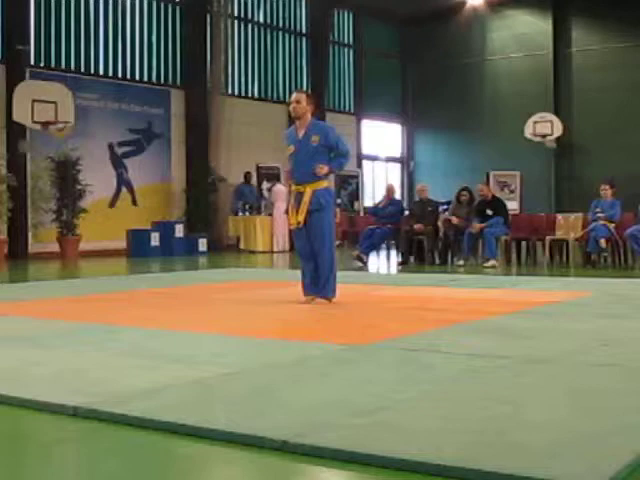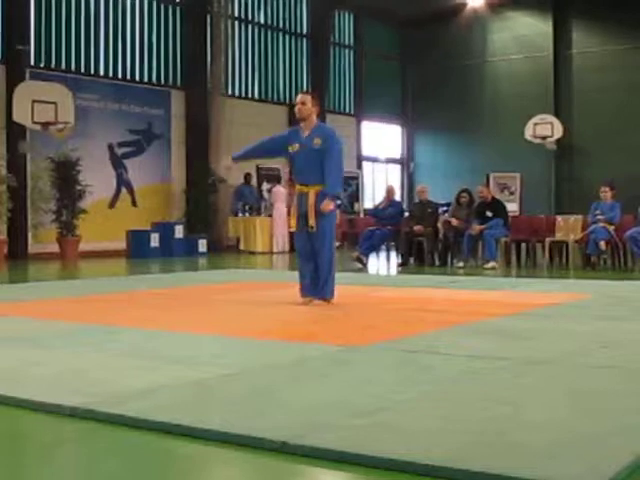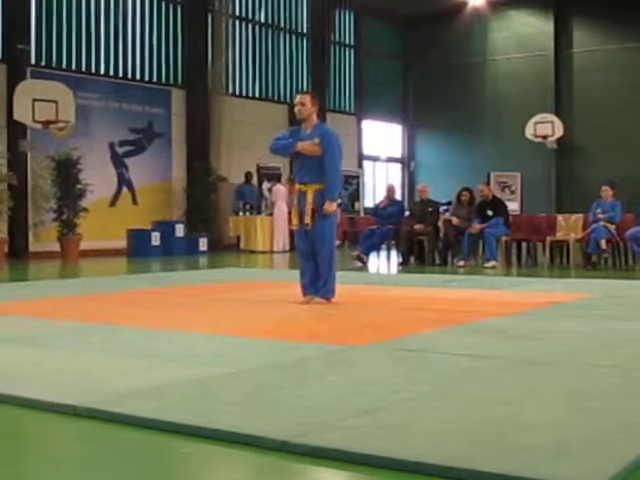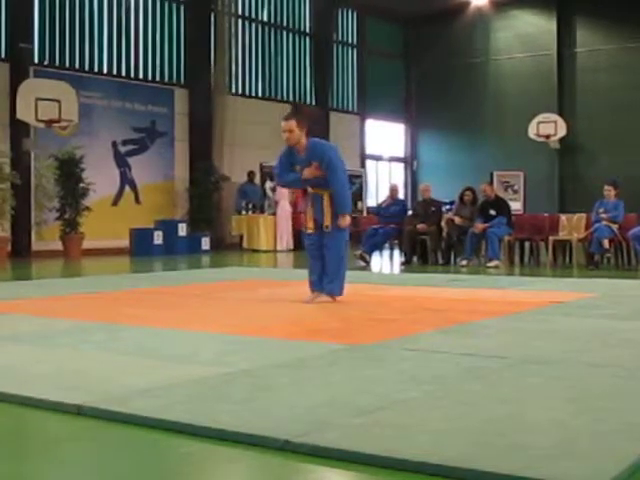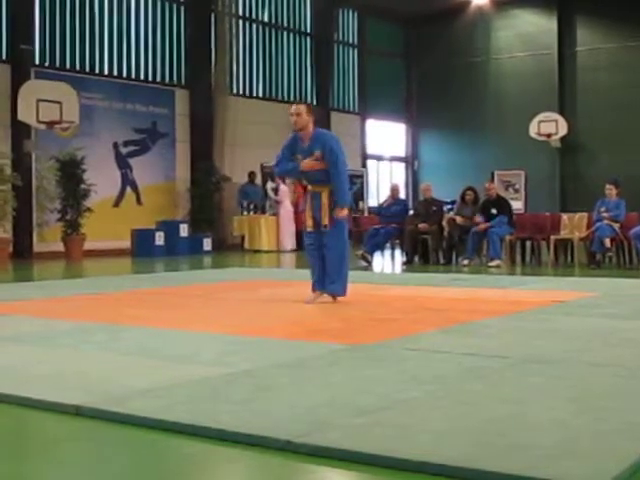
dt=0.4s
person 1, frame 1
left shoulder: (325, 131)
right shoulder: (289, 135)
left elbow: (343, 154)
left wrist: (329, 168)
left hip: (319, 196)
right hip: (297, 197)
left knee: (323, 246)
right knee: (303, 247)
left ankle: (326, 292)
right ankle: (311, 290)
person 1, frame 2
left shoulder: (328, 135)
right shoulder: (291, 135)
left elbow: (334, 167)
right elbow: (265, 146)
left wrist: (331, 197)
right wrist: (237, 157)
left hip: (322, 197)
right hip: (301, 198)
left knee: (323, 247)
right knee: (304, 248)
left ankle: (324, 293)
right ankle: (310, 291)
person 1, frame 3
left shoulder: (327, 134)
right shoulder: (294, 133)
left elbow: (333, 168)
right elbow: (275, 145)
left wrist: (332, 199)
right wrist: (297, 147)
left hip: (322, 196)
right hip: (301, 196)
left knee: (323, 246)
right knee: (304, 247)
left ankle: (325, 292)
right ankle: (310, 290)
person 1, frame 4
left shoulder: (324, 150)
right shoulder: (288, 153)
left elbow: (339, 183)
right elbow: (280, 178)
left wrist: (344, 213)
right wrist: (303, 175)
left hip: (335, 200)
right hip: (314, 199)
left knee: (334, 244)
right knee: (312, 244)
left ankle: (330, 289)
right ankle: (317, 287)
person 1, frame 5
left shoulder: (328, 140)
right shoulder: (293, 142)
left elbow: (340, 174)
right elbow: (279, 167)
left wrist: (342, 205)
right wrist: (300, 166)
left hip: (333, 197)
right hip: (313, 196)
left knee: (335, 243)
right knee: (313, 243)
left ankle: (333, 290)
right ankle: (319, 287)
